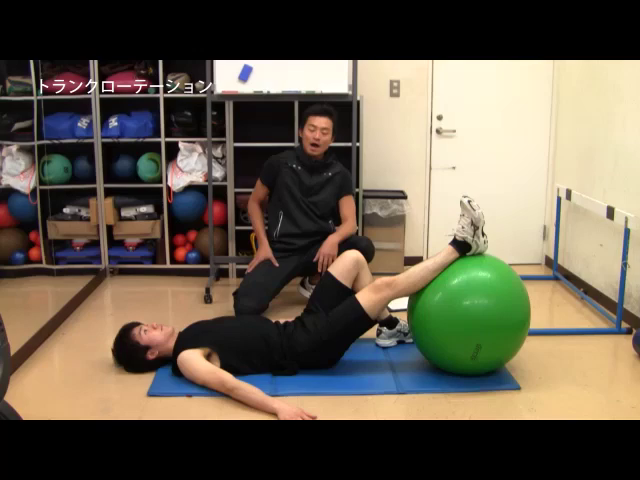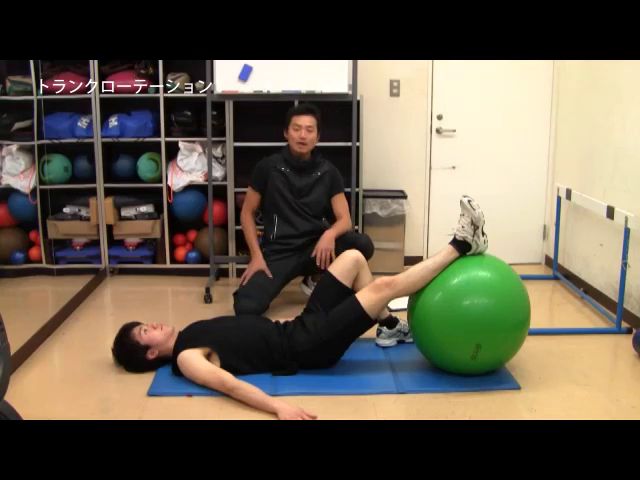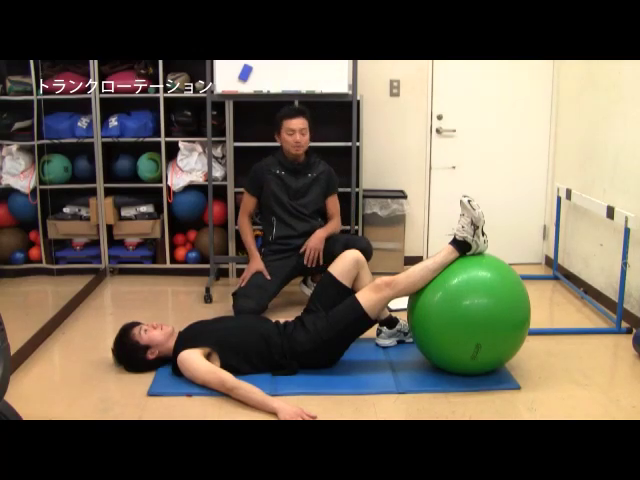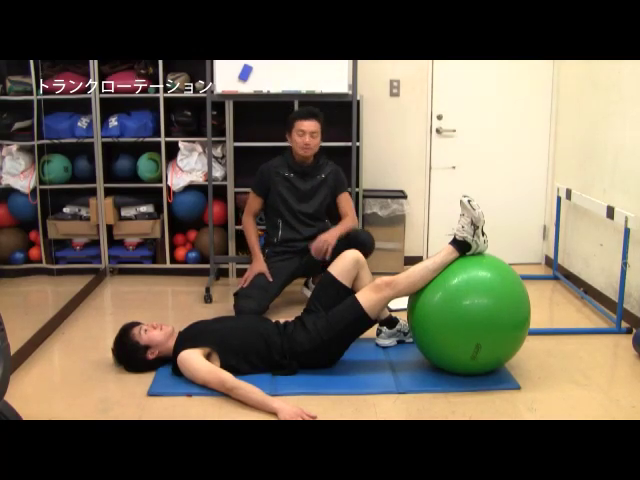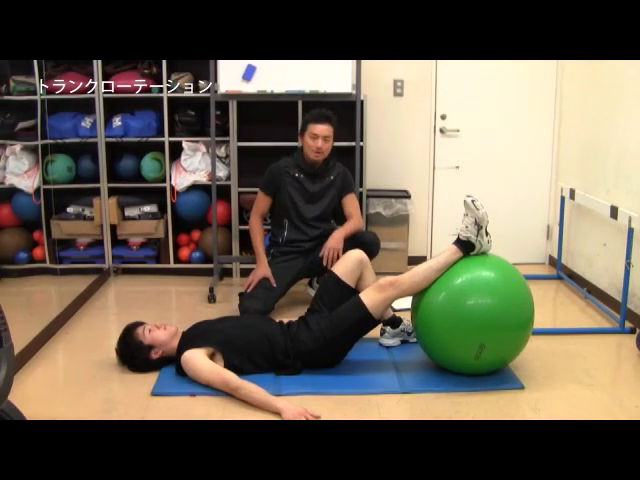
dt=0.5s
person 1, frame 1
left shoulder: (190, 333)
right shoulder: (186, 359)
right elbow: (228, 384)
right wrist: (277, 406)
left hip: (298, 328)
right hip: (305, 348)
left knee: (354, 258)
right knee: (384, 286)
right ankle: (462, 246)
person 1, frame 2
left shoulder: (189, 334)
right shoulder: (186, 358)
right elbow: (227, 382)
right wrist: (277, 406)
left hip: (298, 327)
right hip: (306, 348)
left knee: (353, 257)
right knee: (384, 286)
right ankle: (461, 245)
person 1, frame 3
left shoulder: (190, 333)
right shoulder: (186, 358)
right elbow: (227, 383)
right wrist: (277, 406)
left hip: (298, 328)
right hip: (306, 348)
left knee: (354, 257)
right knee: (384, 286)
right ankle: (462, 244)
person 1, frame 4
left shoulder: (190, 333)
right shoulder: (186, 359)
right elbow: (228, 383)
right wrist: (278, 406)
left hip: (297, 327)
right hip: (305, 348)
left knee: (354, 257)
right knee: (384, 285)
right ankle: (461, 244)
person 1, frame 5
left shoulder: (194, 333)
right shoulder: (190, 358)
right elbow: (231, 383)
right wrist: (281, 406)
left hip: (301, 328)
right hip: (309, 348)
left knee: (357, 257)
right knee: (388, 286)
right ankle: (465, 244)
person 2, frame 1
left shoulder: (339, 174)
right shoulder: (279, 164)
left elbow: (350, 222)
right elbow: (254, 203)
left wrist: (334, 239)
right wrist: (263, 244)
left hip: (318, 248)
right hip: (280, 250)
left knee: (364, 247)
right knee: (246, 307)
left ankle: (315, 281)
person 2, frame 2
left shoulder: (328, 172)
right shoulder: (267, 167)
left elbow: (345, 220)
right elbow: (247, 213)
left wrist: (330, 234)
right wrist: (256, 255)
left hip: (316, 247)
right hip: (278, 251)
left knee: (363, 245)
right knee: (246, 308)
left ankle: (317, 279)
person 2, frame 3
left shoulder: (323, 172)
right shoulder: (263, 171)
left elbow: (336, 222)
right elbow: (244, 216)
left wrist: (321, 234)
right wrist: (255, 257)
left hip: (313, 247)
right hip: (277, 252)
left knee: (362, 248)
right knee: (245, 308)
left ankle: (316, 280)
person 2, frame 4
left shoulder: (332, 173)
right shoulder: (270, 171)
left elbow: (351, 219)
right elbow: (249, 217)
left wrist: (333, 233)
right wrist: (257, 258)
left hip: (317, 250)
right hip: (280, 253)
left knee: (364, 240)
right knee: (246, 309)
left ankle: (317, 281)
person 2, frame 5
left shoulder: (340, 174)
right shoulder: (279, 171)
left elbow: (356, 219)
right elbow: (256, 217)
left wrist: (339, 234)
right wrist: (261, 262)
left hip: (322, 249)
right hip: (285, 253)
left knee: (370, 241)
right knee: (251, 308)
